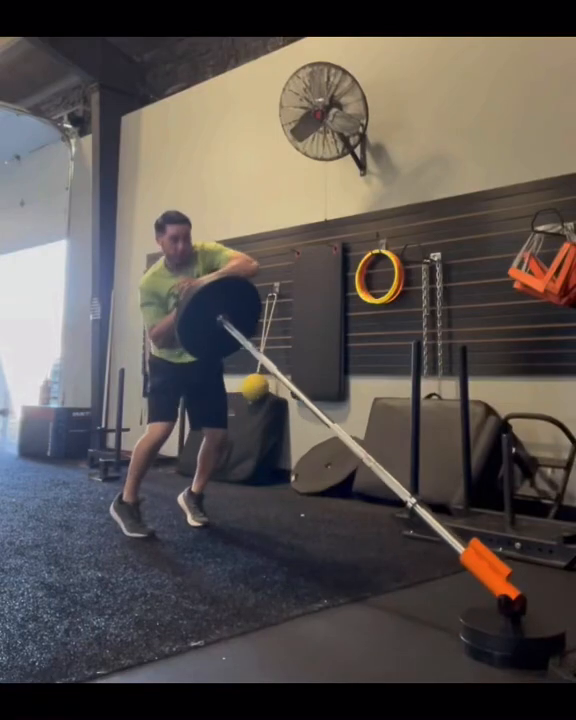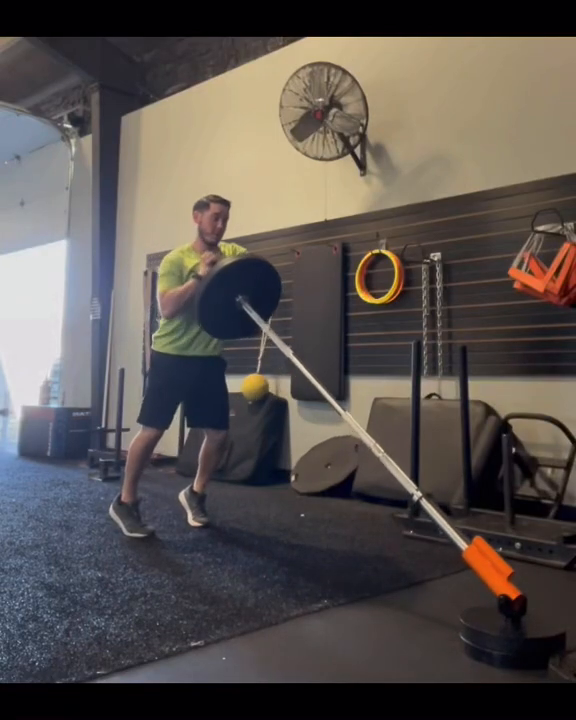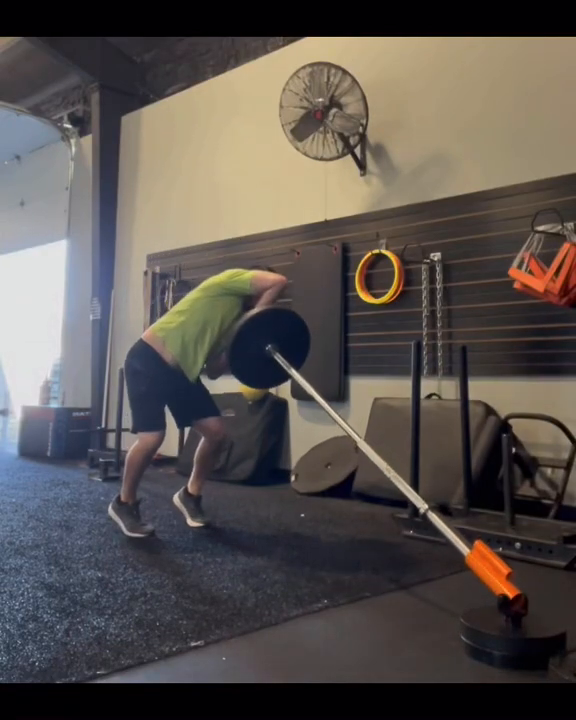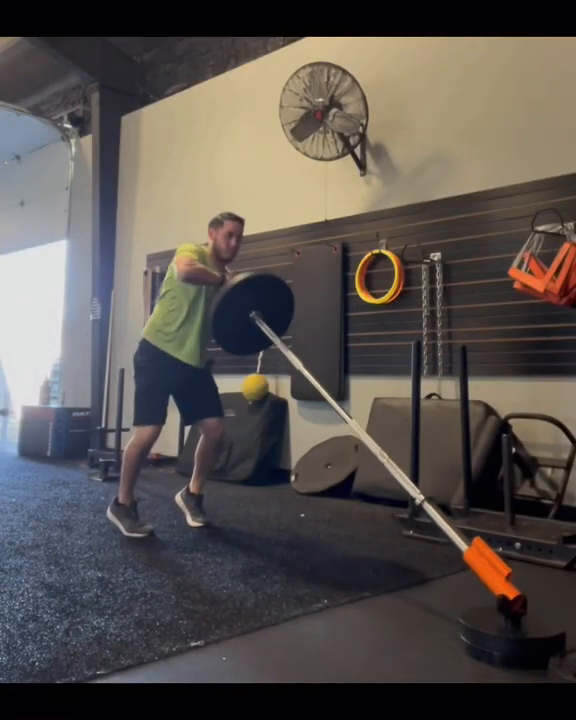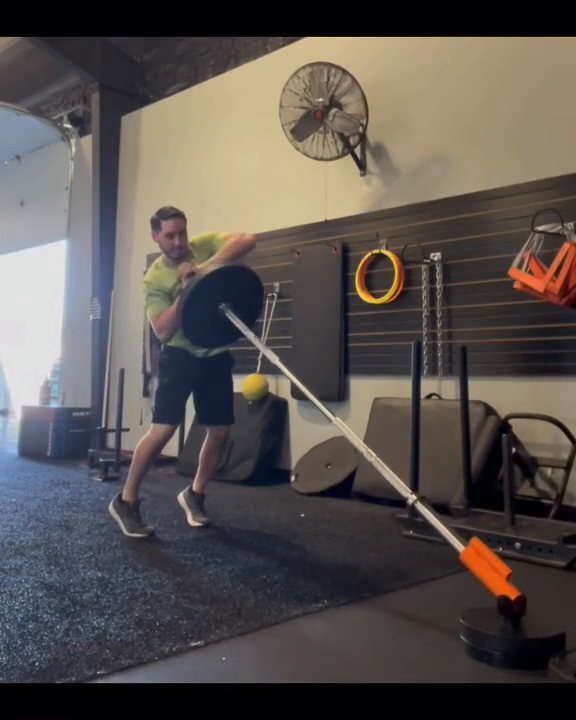
dt=1s
person 1, frame 1
left shoulder: (206, 253)
right shoulder: (151, 282)
left elbow: (249, 266)
right elbow: (156, 338)
left wrist: (206, 281)
right wrist: (183, 308)
left hip: (206, 359)
right hip: (169, 363)
left knee: (217, 434)
right knee: (160, 429)
left ankle: (193, 495)
right ankle: (126, 502)
person 1, frame 2
left shoulder: (234, 253)
right shoulder: (175, 259)
right elbow: (167, 308)
right wrist: (200, 277)
left hip: (209, 359)
right hip: (171, 356)
left knee: (218, 434)
right knee: (152, 431)
left ankle: (195, 494)
right ankle: (125, 502)
person 1, frame 3
left shoulder: (233, 318)
right shoulder: (231, 280)
left elbow: (214, 370)
right elbow: (278, 281)
left hip: (181, 370)
right hip: (149, 360)
left knee: (216, 431)
right knee: (151, 437)
left ankle: (190, 495)
right ankle: (124, 504)
person 1, frame 4
left shoulder: (225, 279)
right shoulder: (192, 253)
right elbow: (184, 272)
right wrist: (220, 279)
left hip: (193, 361)
right hip: (157, 354)
left knee: (215, 430)
right knee: (148, 431)
left ankle: (192, 495)
right ankle: (122, 504)
person 1, frame 5
left shoulder: (204, 245)
right shoulder: (154, 278)
left elbow: (247, 240)
right elbow: (163, 332)
left wrist: (206, 266)
right wrist: (183, 292)
left hip: (217, 355)
right hip: (181, 355)
left knee: (220, 431)
right knee: (162, 430)
left ankle: (194, 495)
right ankle: (125, 501)
